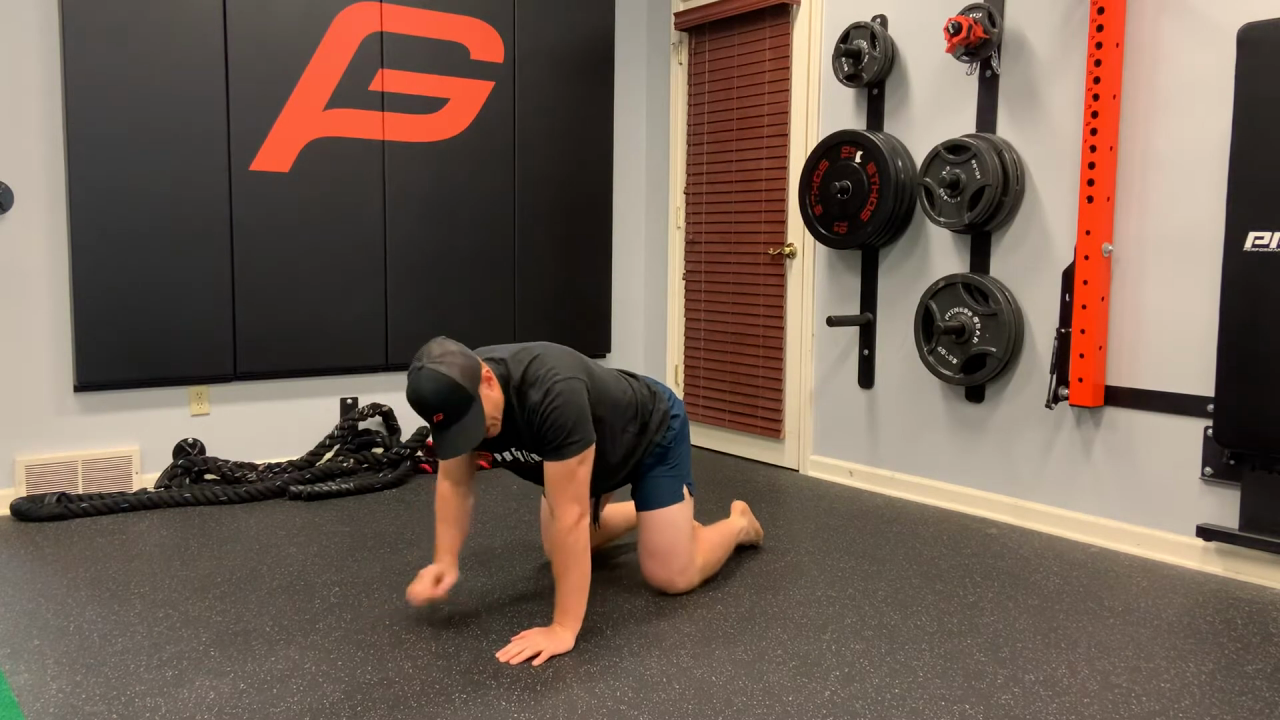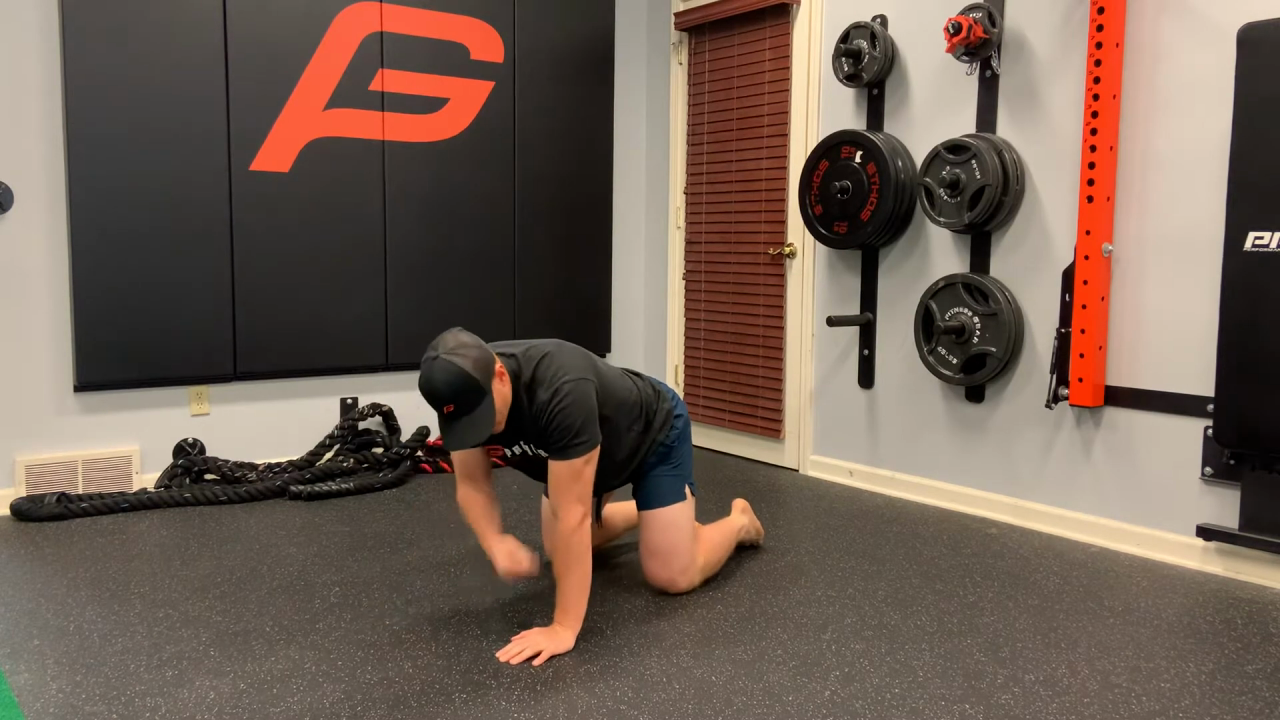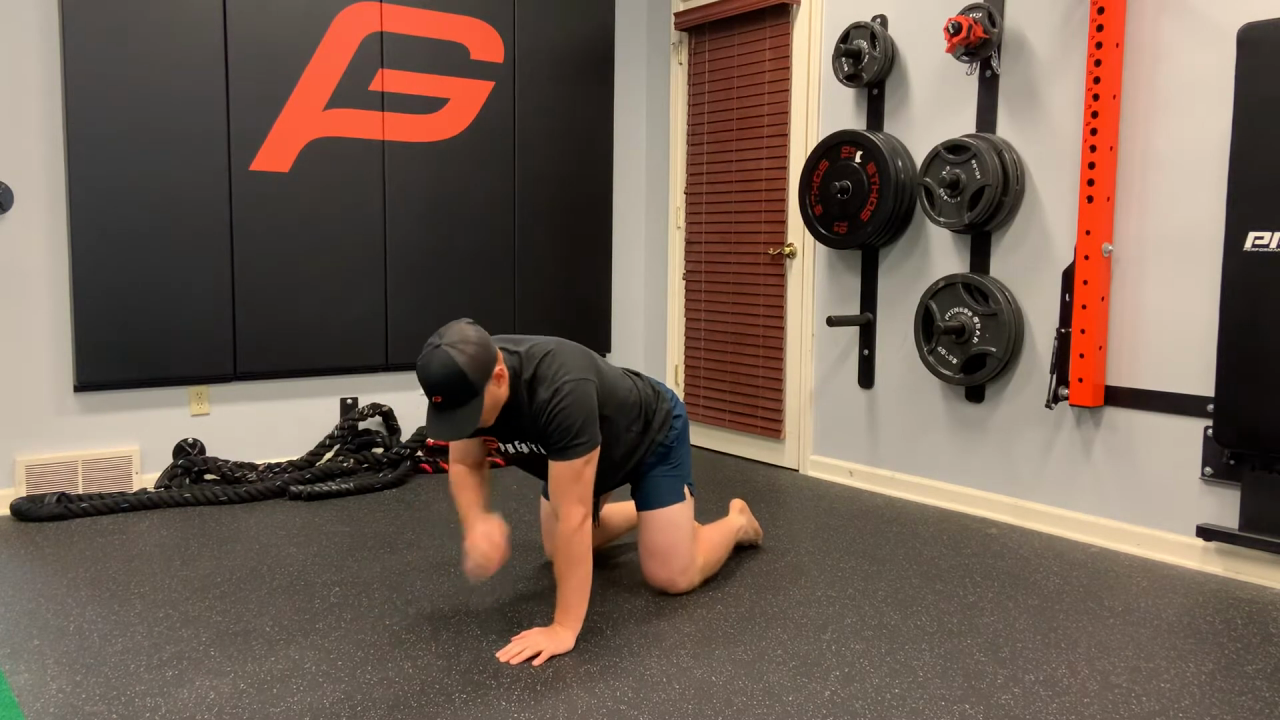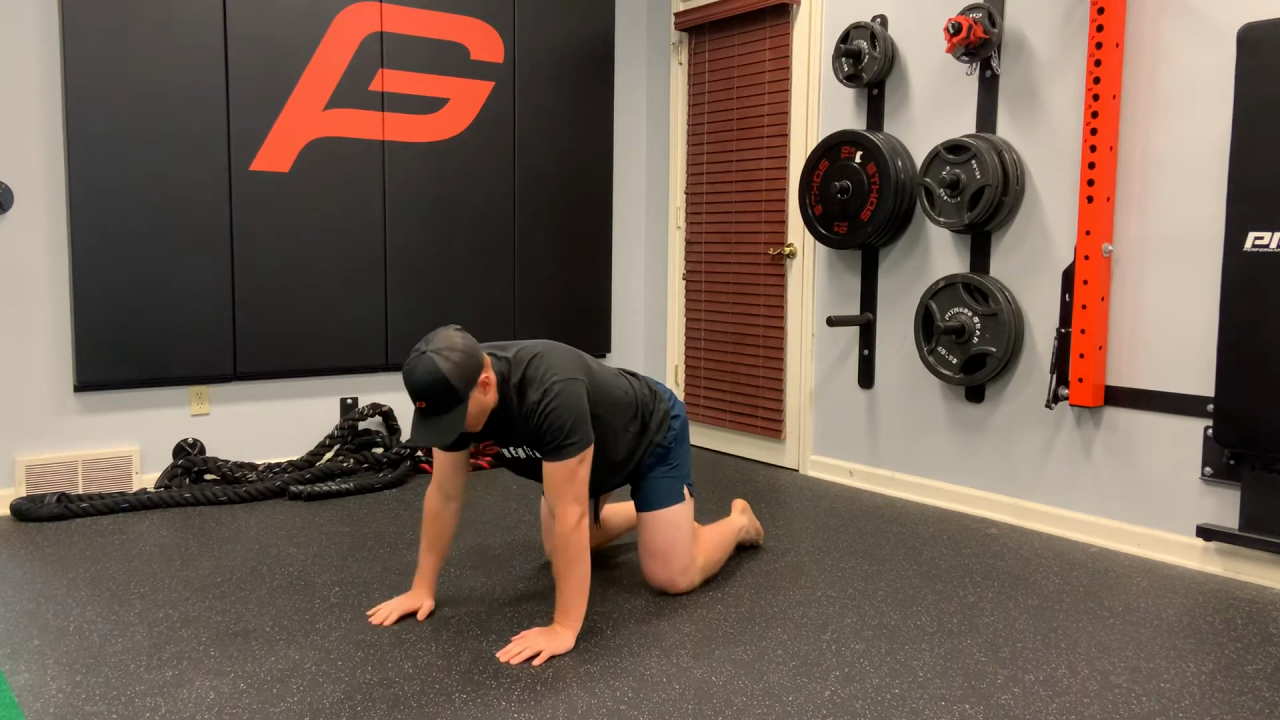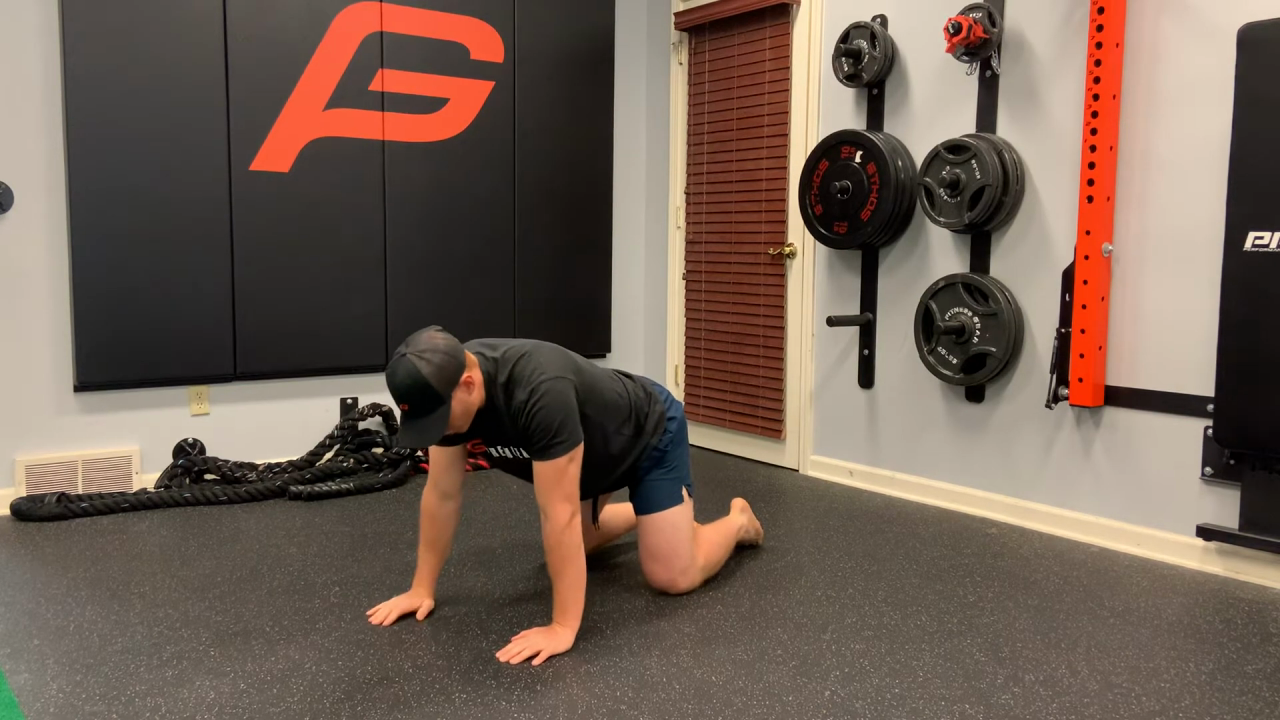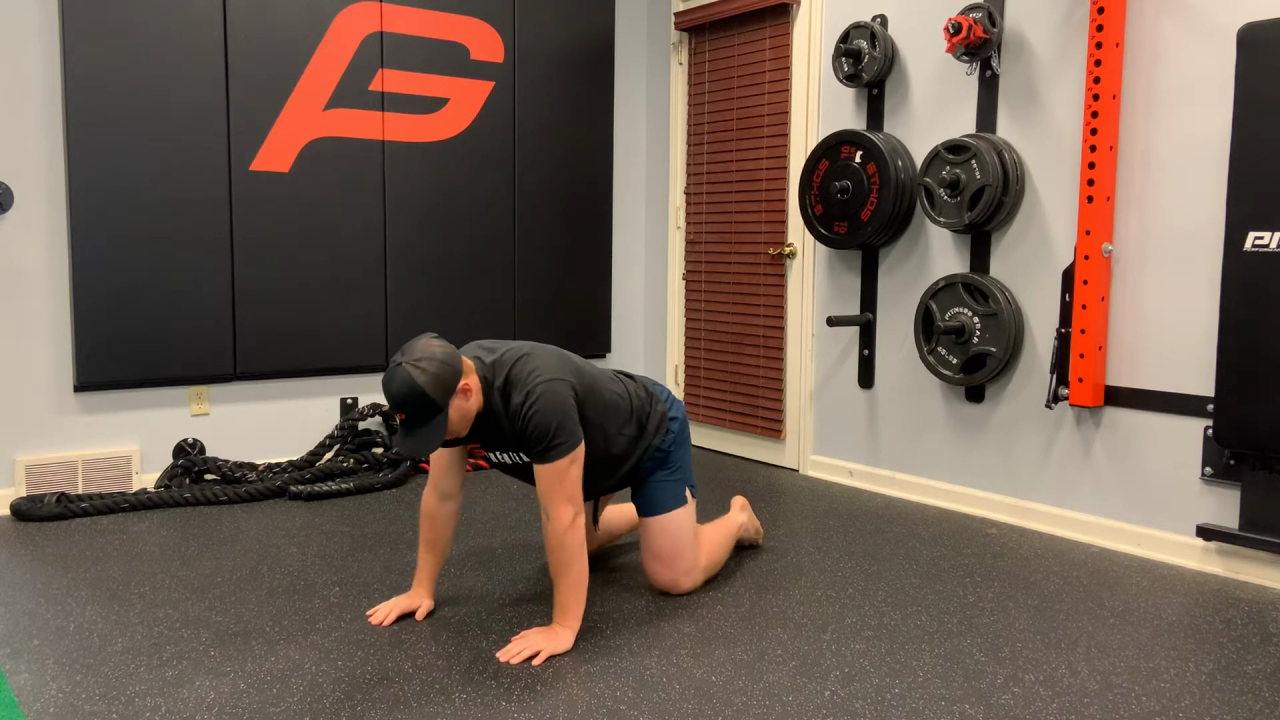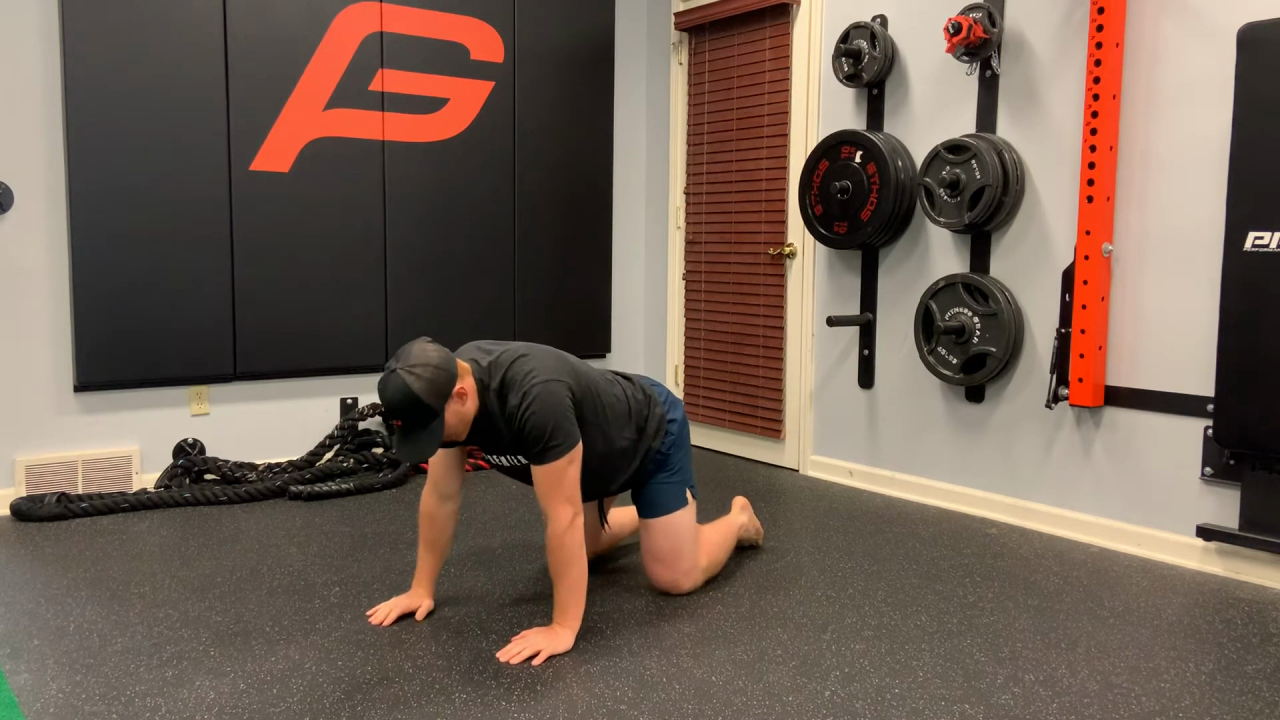
dt=0.3s
person 1, frame 1
left shoulder: (553, 392)
right shoulder: (456, 398)
left elbow: (570, 512)
right elbow: (454, 482)
left wrist: (564, 628)
right wrist: (446, 562)
left hip: (654, 432)
right hip: (600, 442)
left knee: (671, 576)
right knee: (559, 554)
left ankle: (738, 523)
right ankle: (642, 512)
person 1, frame 2
left shoulder: (561, 390)
right shoulder: (463, 390)
left elbow: (571, 512)
right elbow: (470, 482)
left wrist: (564, 628)
right wrist: (496, 544)
left hip: (655, 431)
right hip: (589, 447)
left knee: (673, 577)
right knee: (558, 552)
left ankle: (739, 521)
right ankle: (642, 511)
person 1, frame 3
left shoulder: (562, 389)
right shoulder: (463, 383)
left elbow: (573, 512)
right elbow: (463, 465)
left wrist: (565, 628)
right wrist: (477, 526)
left hip: (653, 433)
right hip: (587, 447)
left knee: (672, 577)
right knee: (559, 553)
left ankle: (737, 523)
right ankle: (641, 512)
person 1, frame 4
left shoulder: (552, 392)
right shoulder: (455, 391)
left elbow: (568, 513)
right elbow: (444, 495)
left wrist: (564, 628)
right wrist: (423, 589)
left hip: (653, 432)
right hip: (596, 447)
left knee: (672, 577)
right knee: (559, 552)
left ankle: (738, 522)
right ankle: (640, 512)
person 1, frame 5
left shoulder: (541, 392)
right shoulder: (447, 389)
left elbow: (559, 513)
right elbow: (442, 494)
left wrist: (563, 628)
right wrist: (422, 588)
left hip: (651, 434)
right hip: (595, 444)
left knee: (672, 577)
right knee: (564, 550)
left ankle: (737, 522)
right ankle: (641, 513)
person 1, frame 6
left shoulder: (539, 395)
right shoulder: (448, 389)
left elbow: (564, 514)
right elbow: (442, 495)
left wrist: (563, 629)
right wrist: (422, 588)
left hip: (652, 432)
right hip: (601, 440)
left knee: (674, 578)
right knee: (562, 551)
left ankle: (737, 520)
right ankle: (641, 513)
person 1, frame 7
left shoulder: (536, 397)
right shoulder: (448, 387)
left elbow: (563, 515)
right elbow: (441, 496)
left wrist: (563, 628)
right wrist: (422, 588)
left hip: (652, 432)
right hip: (598, 443)
left knee: (674, 578)
right knee: (572, 551)
left ankle: (738, 520)
right ankle: (641, 516)
